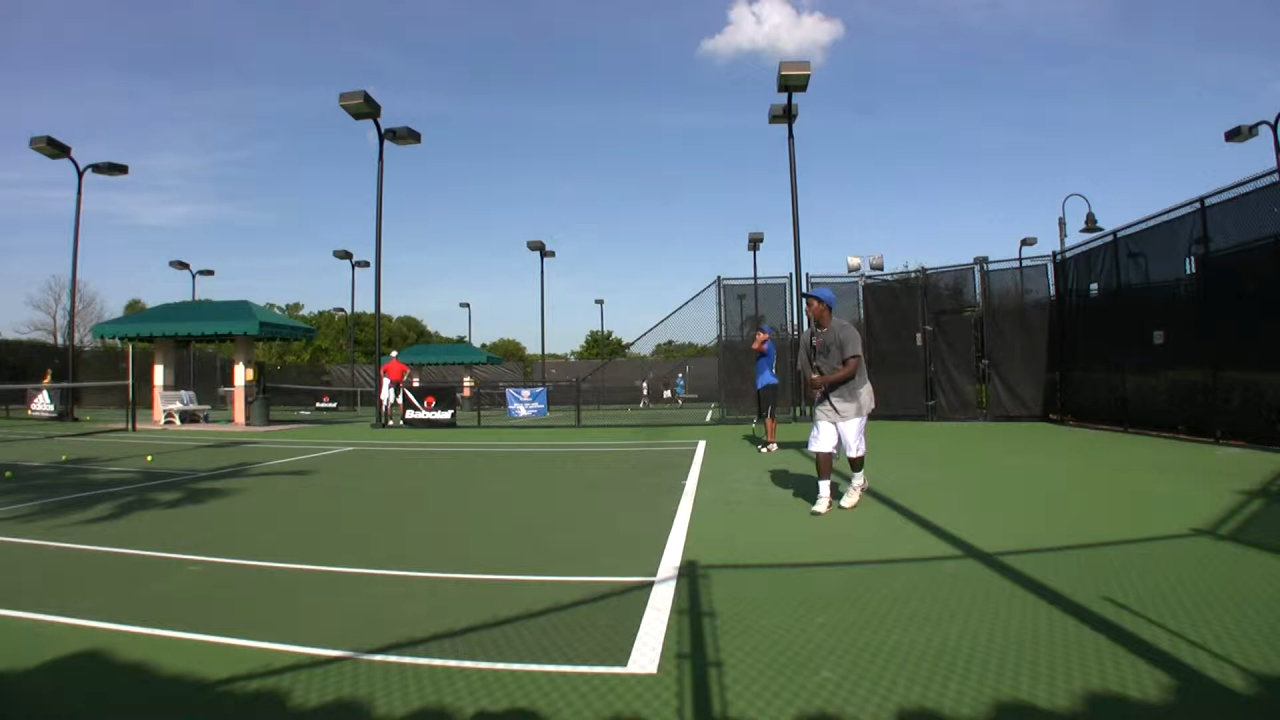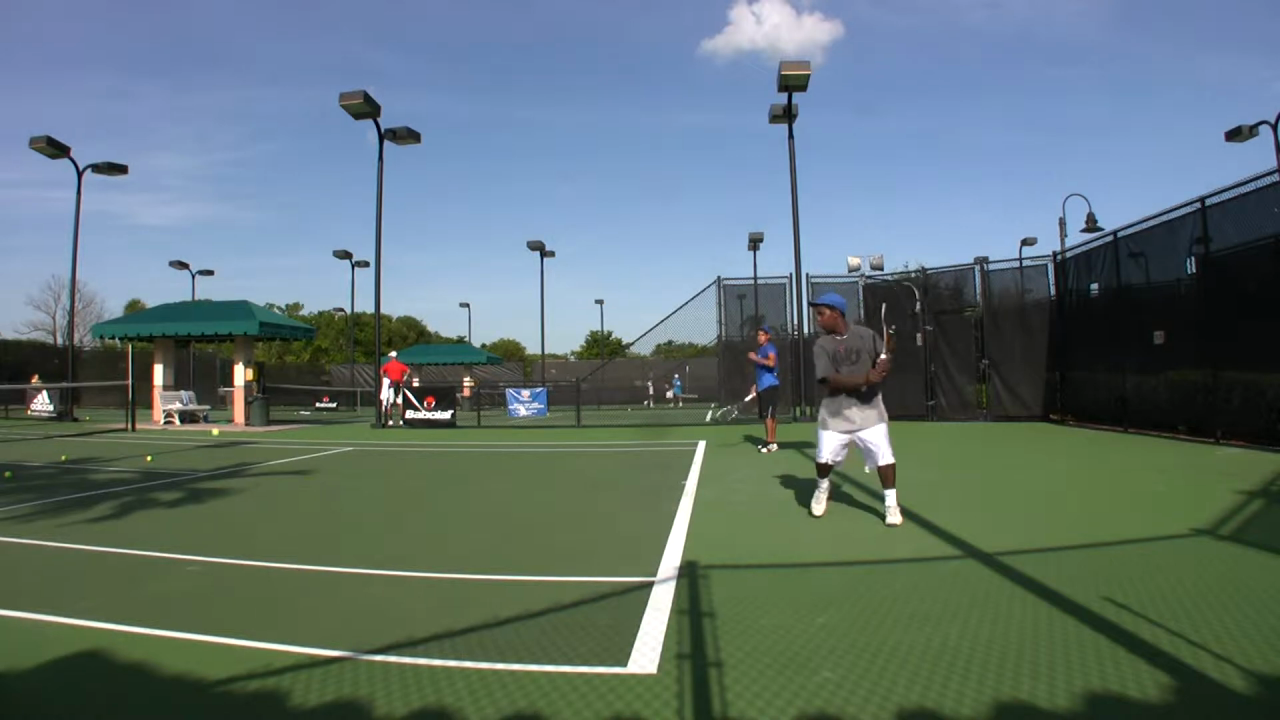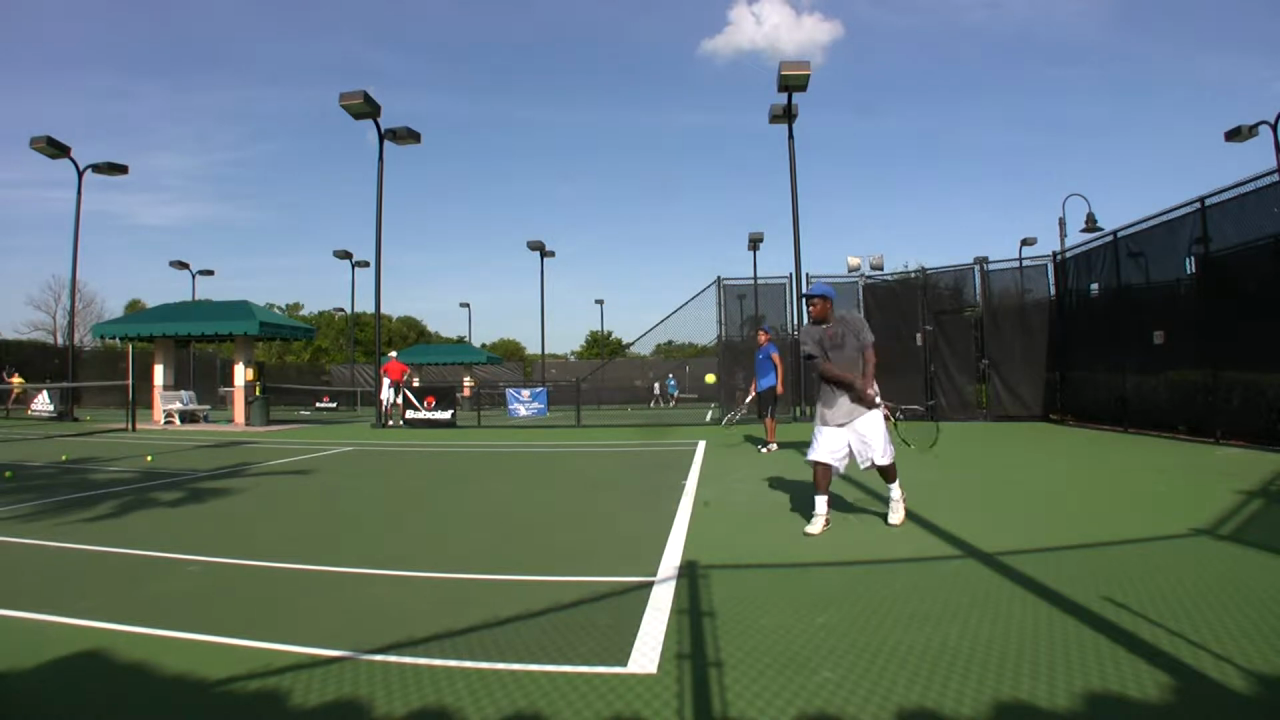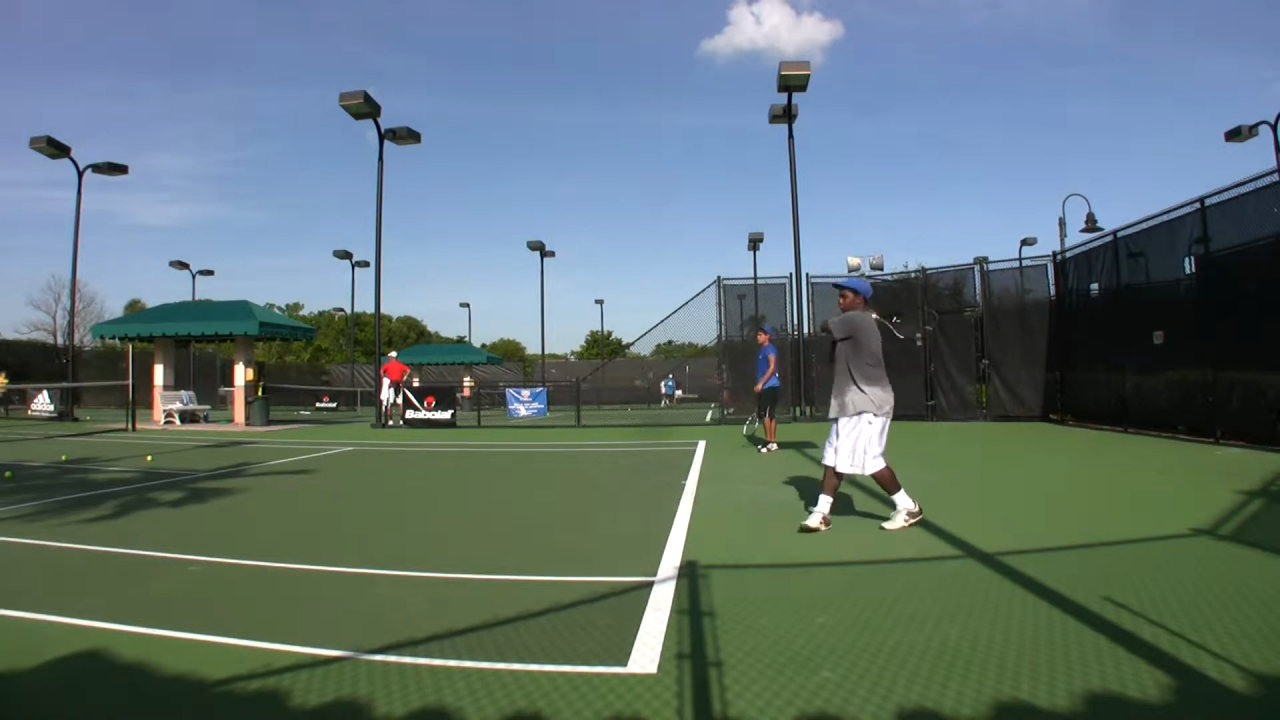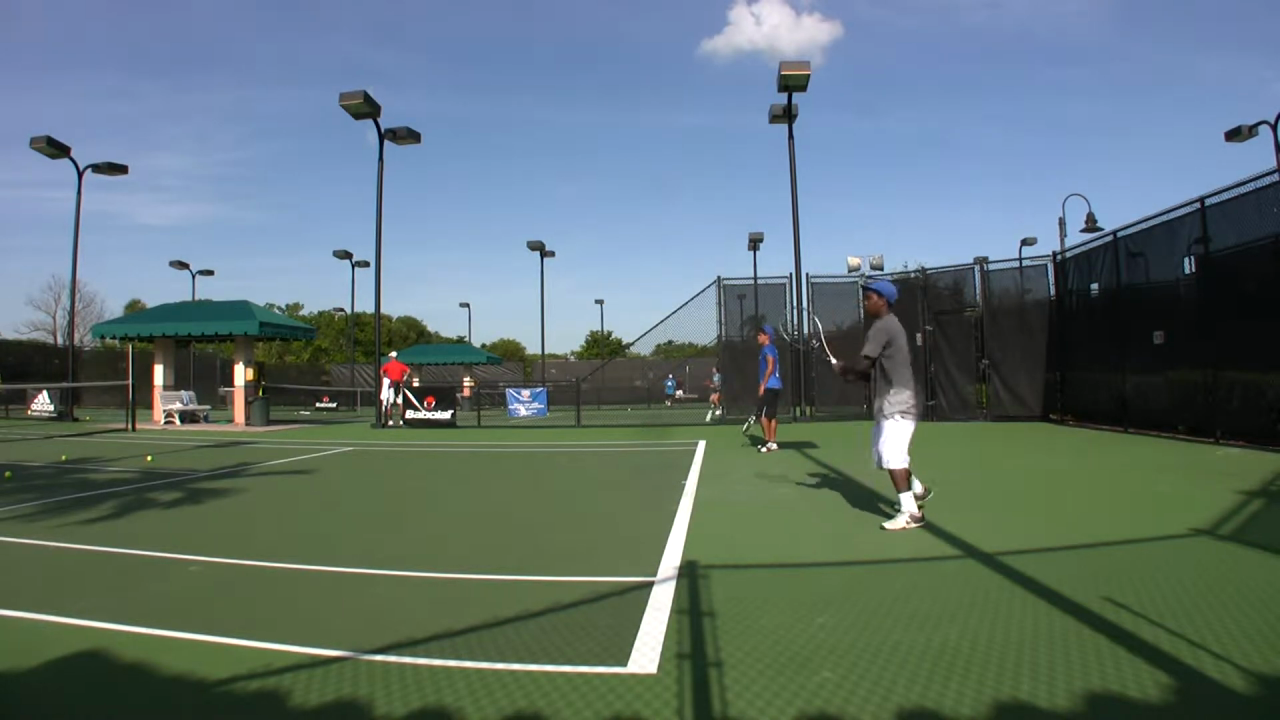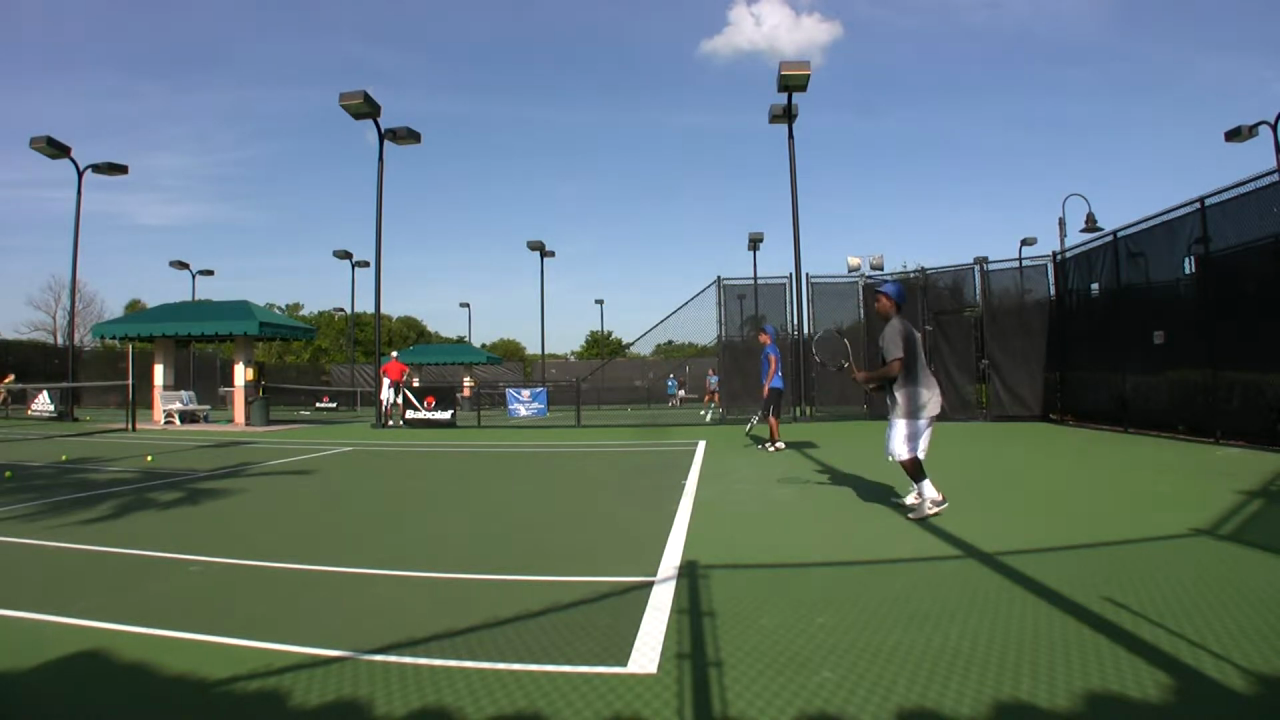
dt=0.4s
person 1, frame 1
left shoulder: (845, 330)
right shoulder: (807, 336)
left elbow: (852, 367)
right elbow: (806, 370)
left wrist: (824, 380)
right wrist: (812, 385)
left hip: (852, 397)
right hip: (825, 400)
left knee: (853, 447)
right knee: (821, 447)
left ankle: (858, 483)
right ankle: (824, 496)
person 1, frame 2
left shoulder: (866, 335)
right shoulder: (821, 345)
left elbow: (883, 366)
right elbow: (831, 380)
left wrist: (881, 371)
right wrist: (867, 377)
left hip: (869, 408)
right hip: (834, 411)
left knee: (884, 455)
right knee: (824, 457)
left ankle: (891, 505)
right ankle: (822, 487)
person 1, frame 3
left shoulder: (851, 321)
right shoulder: (808, 333)
left elbow: (868, 354)
right elbow: (823, 367)
left wrist: (867, 384)
right wrist: (854, 382)
left hip: (862, 403)
right hip: (832, 406)
left knee: (881, 455)
right knee: (820, 457)
left ankle: (896, 497)
right ankle: (820, 515)
person 1, frame 4
left shoulder: (854, 320)
right shoulder: (858, 323)
left elbow: (826, 327)
right elbow: (839, 357)
left wrist: (831, 325)
left hip: (867, 403)
right hip: (852, 404)
left knee: (869, 459)
right knee: (834, 457)
left ankle: (908, 509)
right ankle: (821, 514)
person 1, frame 5
left shoulder: (882, 327)
right shoulder: (889, 326)
left elbow: (862, 364)
left wrist: (842, 368)
right wrist: (855, 373)
left hip: (898, 401)
right hip: (889, 400)
left knee: (891, 455)
right knee: (884, 453)
left ankle: (910, 512)
right ankle: (917, 489)
person 1, frame 6
left shoulder: (893, 330)
right shoulder: (902, 328)
left elbow: (895, 369)
left wrist: (867, 377)
right wrist: (878, 383)
left hip: (913, 396)
right hip: (920, 394)
left knee: (900, 449)
right knee: (906, 449)
left ankle: (933, 497)
right ankle: (920, 491)
